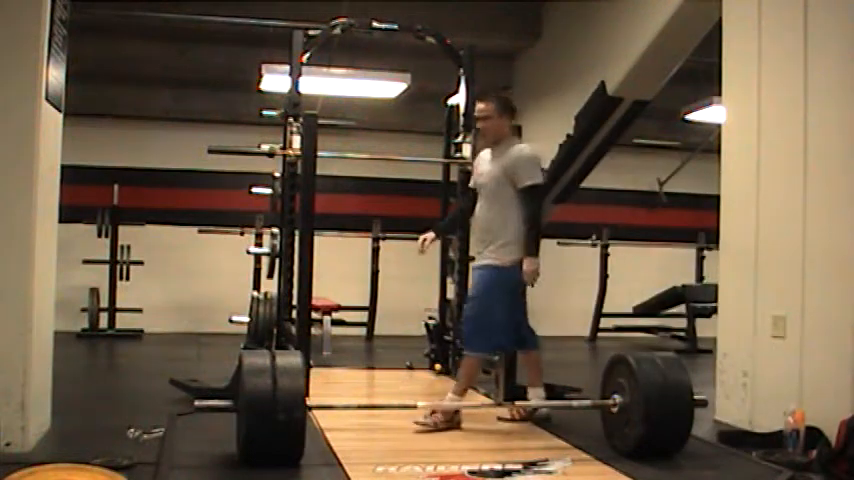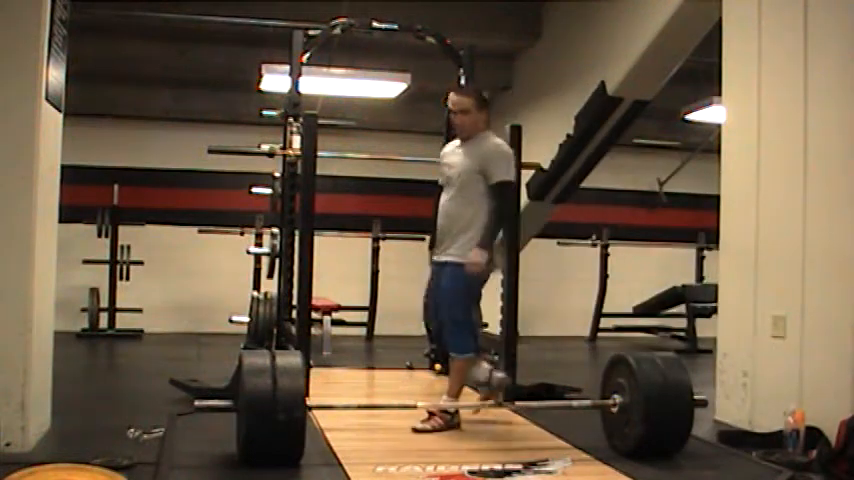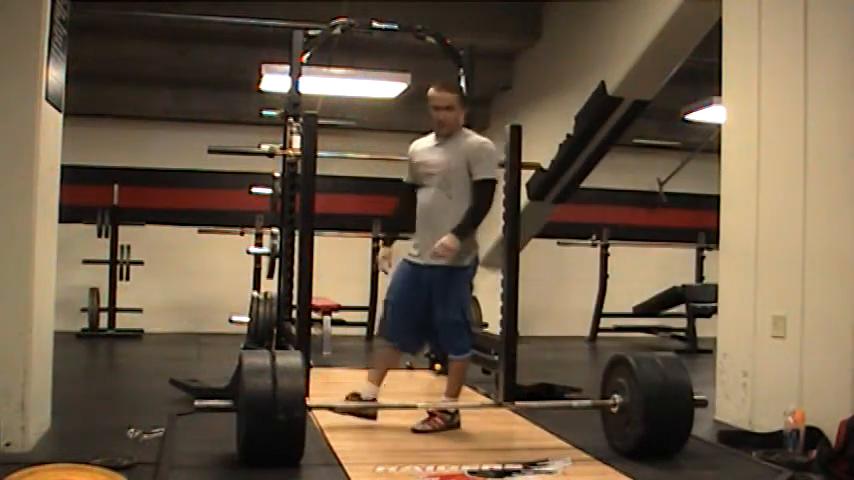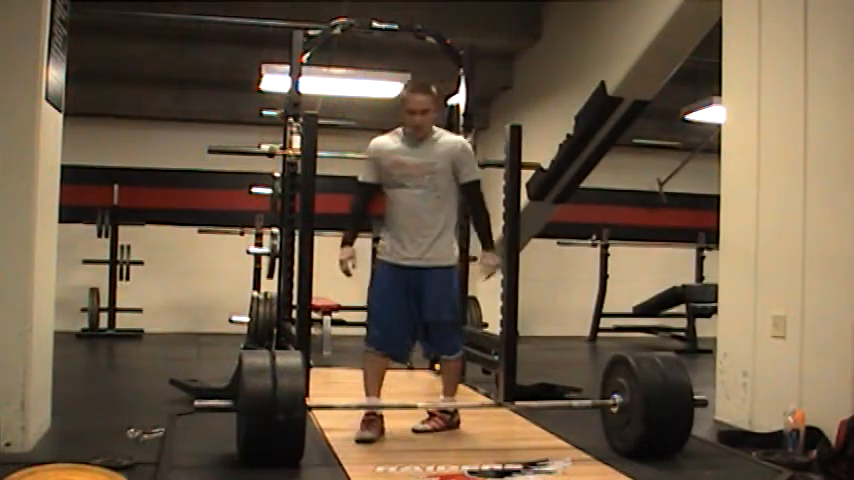
dt=0.3s
person 1, frame 1
left shoulder: (521, 156)
right shoulder: (483, 159)
left elbow: (534, 208)
right elbow: (469, 205)
left wrist: (531, 255)
right wrist: (437, 232)
left hip: (505, 263)
right hip: (489, 260)
left knee: (477, 330)
right knee: (516, 331)
left ankle: (452, 408)
right ankle: (536, 399)
person 1, frame 2
left shoulder: (495, 151)
right shoulder: (450, 150)
left elbow: (503, 203)
left wrist: (483, 248)
right wrist: (434, 245)
left hip: (469, 258)
right hip: (444, 256)
left knee: (457, 328)
right knee: (443, 326)
left ankle: (449, 408)
person 1, frame 3
left shoulder: (479, 148)
right shoulder: (418, 149)
left elbow: (483, 200)
left wrist: (457, 235)
right wrist: (387, 241)
left hip: (453, 260)
right hip: (416, 257)
left knee: (453, 333)
right knee: (394, 326)
left ankle: (449, 409)
right ankle: (368, 396)
person 1, frame 4
left shoulder: (456, 148)
right shoulder: (380, 148)
left elbow: (474, 200)
right elbow: (362, 199)
left wrist: (488, 248)
right wrist: (348, 242)
left hip: (439, 262)
right hip: (392, 260)
left knee: (445, 336)
right knee: (380, 336)
left ankle: (448, 409)
right ankle: (373, 413)
